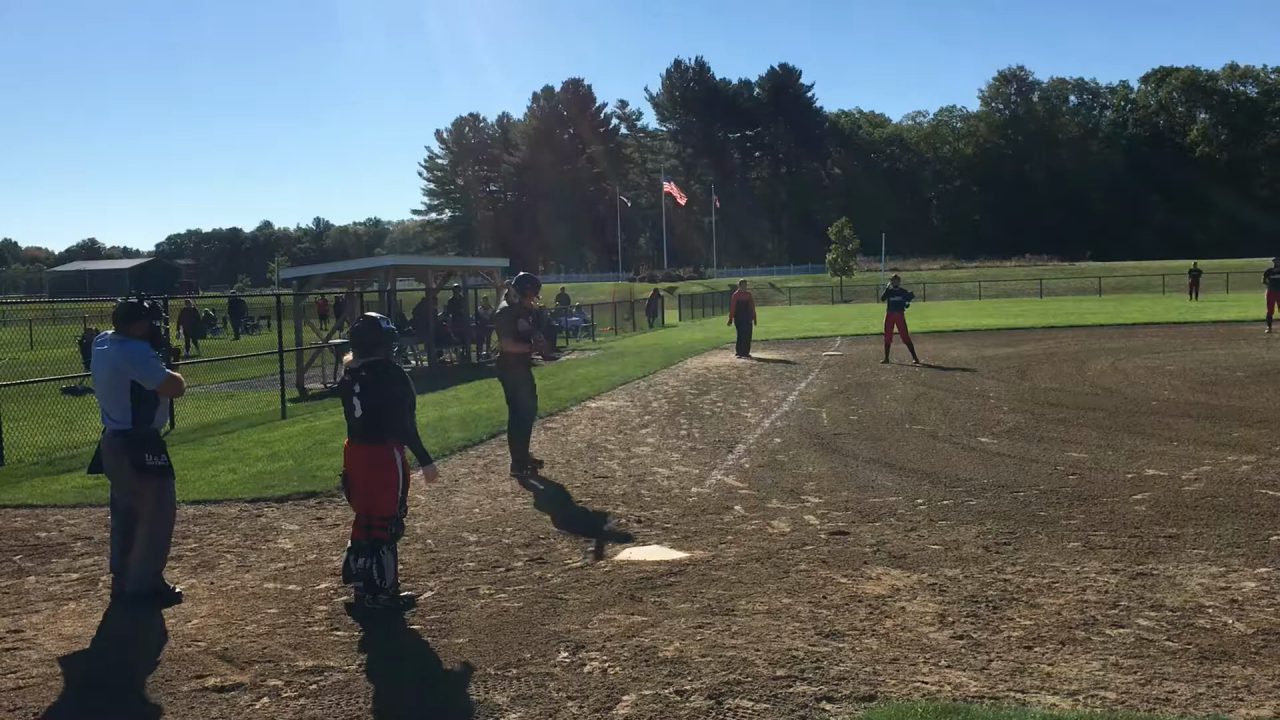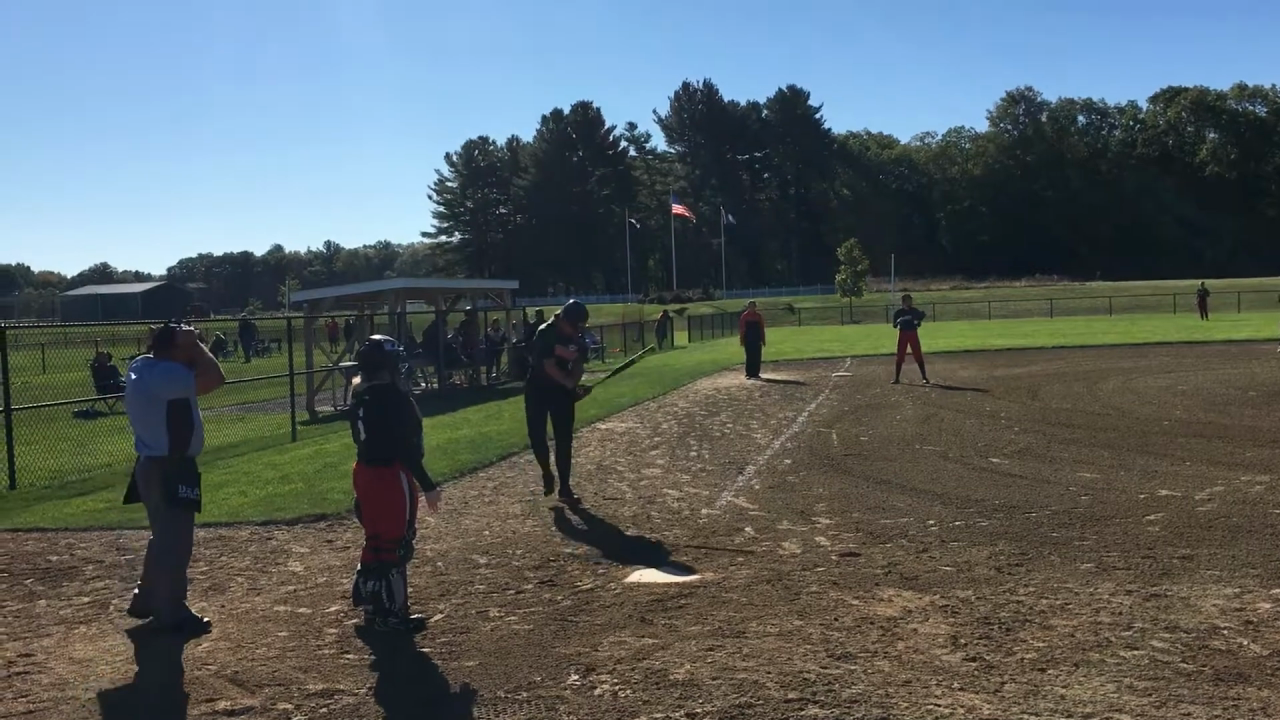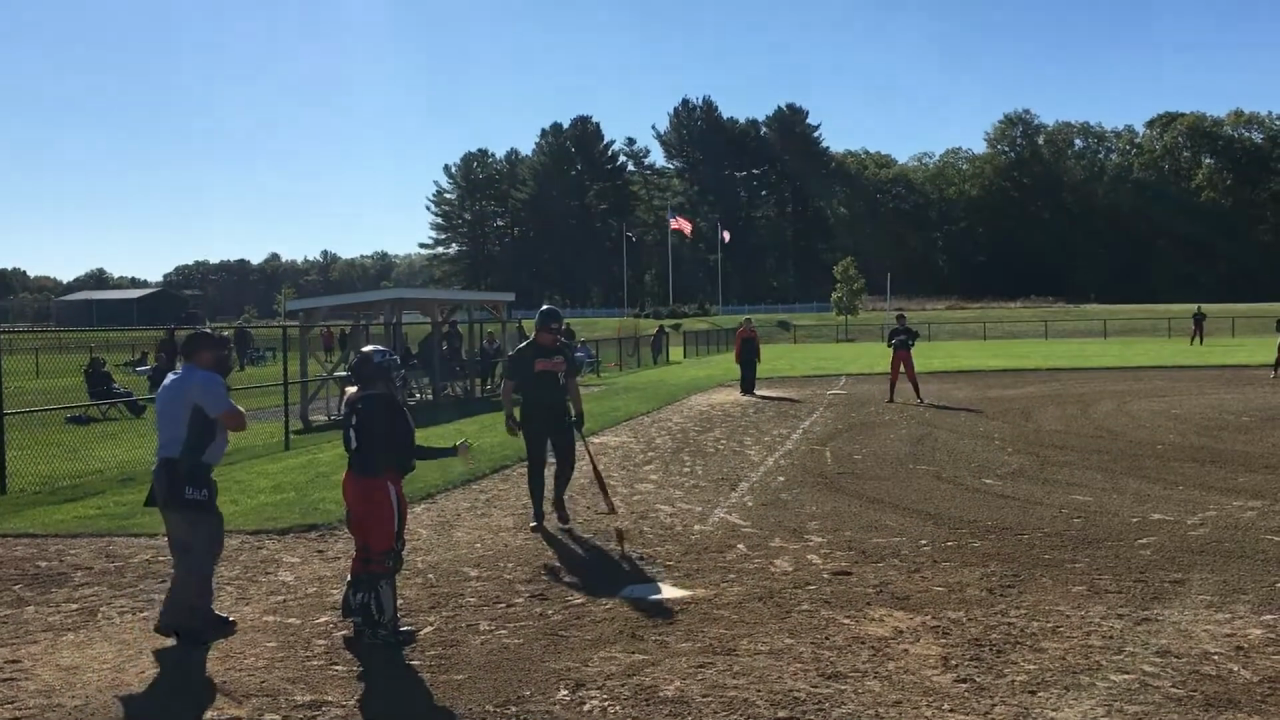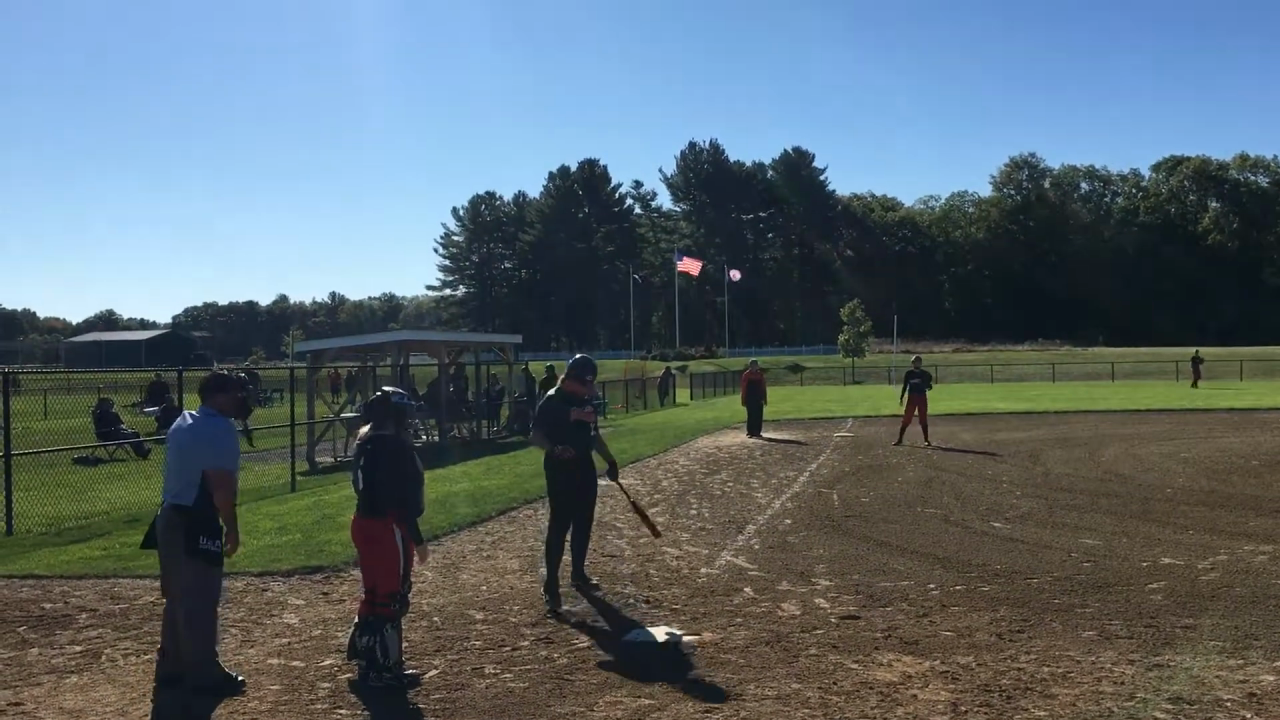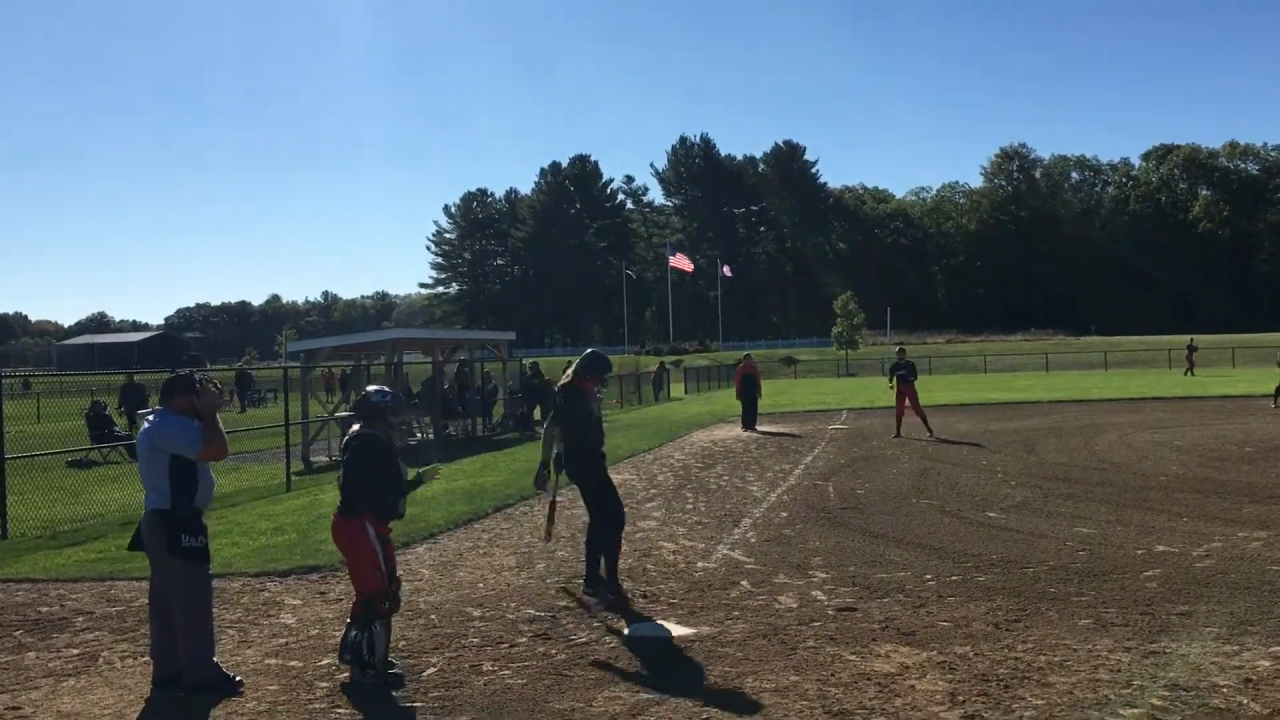
dt=1s
person 1, frame 1
left shoulder: (103, 344)
right shoulder: (136, 352)
right elbow: (175, 388)
right wrist: (166, 370)
left hip: (115, 442)
right hip: (138, 444)
left knee: (125, 514)
right knee: (156, 512)
left ankle: (124, 582)
right ankle: (145, 584)
person 1, frame 2
left shoulder: (141, 368)
right shoulder: (166, 375)
right elbow: (214, 379)
right wrist: (194, 343)
left hip: (153, 466)
right hip: (171, 471)
left knee: (164, 537)
right knee: (174, 541)
left ankle: (147, 599)
right ankle: (171, 614)
person 1, frame 3
left shoulder: (175, 381)
right shoulder: (204, 381)
right elbow: (237, 422)
right wrist: (231, 408)
left hip: (175, 474)
right hip: (186, 478)
left knee: (191, 548)
right knee: (204, 545)
left ankle: (198, 614)
right ankle: (176, 616)
person 1, frame 4
left shoulder: (183, 422)
right shoulder: (220, 429)
right elbow: (221, 485)
right wrist: (232, 529)
left hip: (171, 518)
right hip: (196, 524)
left knee: (179, 597)
right knee: (201, 600)
left ankle: (173, 667)
right ankle: (204, 674)
person 1, frame 5
left shoulder: (156, 424)
right shoulder: (172, 426)
left elbow: (204, 450)
right elbow: (216, 451)
left wrist: (204, 415)
right wrist: (210, 413)
left hip: (161, 521)
right hip: (177, 524)
left knee: (165, 597)
right knee: (193, 597)
left ankle: (168, 670)
right ankle: (201, 674)
person 2, frame 1
left shoulder: (349, 374)
right shoulder: (390, 374)
left elbow: (353, 417)
right elbow: (402, 423)
right wrist: (424, 460)
left hip: (356, 451)
right hip: (384, 453)
left knee: (365, 519)
right knee: (386, 522)
left ankle: (363, 585)
right ankle: (381, 592)
person 2, frame 2
left shoulder: (359, 395)
right shoulder: (394, 397)
left elbow: (364, 438)
right elbow: (406, 446)
right wrist: (427, 485)
left hip: (366, 473)
right hip: (391, 476)
left knee: (376, 541)
right knee: (395, 544)
left ankle: (372, 606)
right ankle: (391, 614)
person 2, frame 3
left shoulder: (353, 403)
right shoulder: (387, 406)
right elbow: (406, 450)
right wrist: (453, 451)
left hip: (356, 481)
right hip: (381, 485)
left knee: (366, 550)
right knee: (385, 554)
left ankle: (362, 616)
right ankle: (381, 624)
person 2, frame 4
left shoulder: (367, 442)
right shoulder: (395, 447)
right elbow: (403, 497)
right wrist: (417, 538)
left hip: (365, 523)
right hip: (387, 527)
left knee: (375, 594)
right knee: (391, 599)
left ankle: (367, 660)
right ankle: (383, 669)
person 2, frame 5
left shoulder: (360, 440)
right shoulder: (374, 445)
right elbow: (392, 491)
left hip: (350, 523)
right hip: (364, 526)
left knee: (368, 595)
right knee: (384, 597)
left ankle: (361, 660)
right ankle: (367, 667)
person 3, frame 1
left shoulder: (526, 310)
right shoulder: (505, 313)
left elbow: (532, 334)
right elbow: (507, 345)
left wrist: (538, 342)
right wrist: (532, 347)
left hip: (522, 366)
right hip: (510, 368)
left knee: (529, 410)
right knee: (518, 413)
left ankle: (523, 456)
right ankle: (517, 464)
person 3, frame 2
left shoulder: (576, 338)
right shoulder: (545, 334)
left elbow: (578, 365)
right elbow: (549, 368)
left wrist: (574, 386)
right wrist: (572, 385)
left hip: (562, 390)
right hip: (538, 389)
left knee: (564, 439)
right knee: (537, 433)
left ankle: (564, 488)
right ankle: (547, 473)
person 3, frame 3
left shoulder: (565, 349)
right shoulder: (523, 352)
left elbow: (571, 383)
right elbow: (508, 387)
left wrist: (578, 413)
right wrist: (509, 415)
left hip: (559, 412)
right hip: (533, 414)
left knee: (567, 460)
right knee: (536, 465)
left ankle: (559, 500)
right ankle: (537, 513)
person 3, frame 4
left shoulder: (587, 400)
right shoulder: (553, 400)
right elbow: (535, 435)
left wrist: (610, 461)
right wrist: (553, 449)
left hip: (585, 467)
right hip: (560, 469)
left knee: (584, 523)
right knee: (560, 525)
left ankle: (578, 573)
right ankle: (551, 586)
person 3, frame 5
left shoulder: (584, 394)
right shoulder: (571, 396)
right elbow: (553, 429)
left wrist: (560, 455)
right wrist: (544, 466)
left hip: (590, 461)
right hip: (583, 463)
left knee: (602, 519)
right knee: (614, 517)
left ankle: (593, 579)
right ankle: (611, 584)
